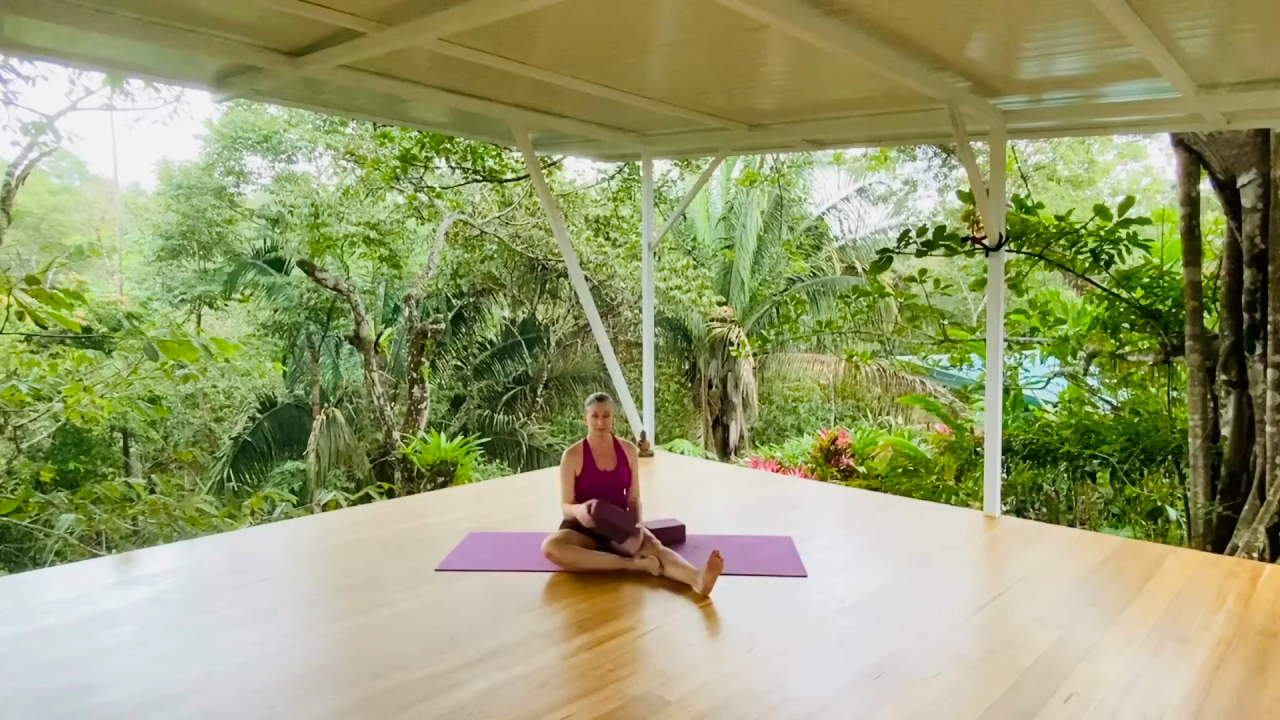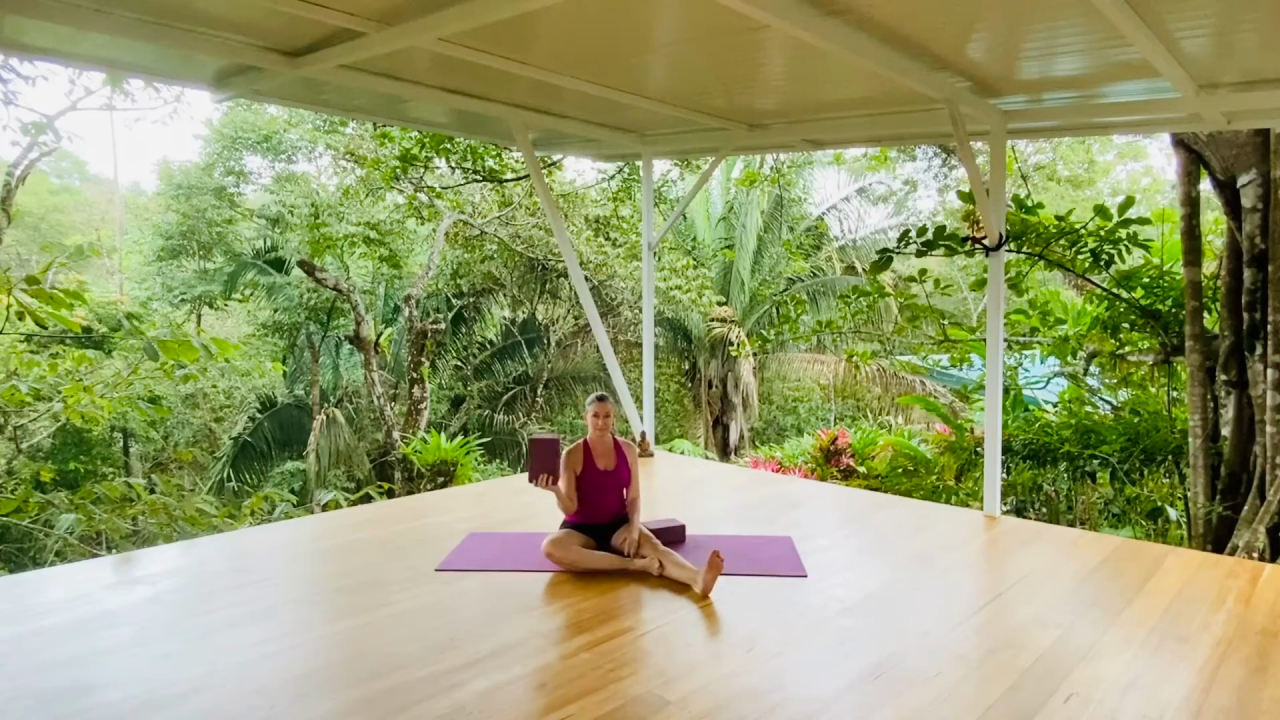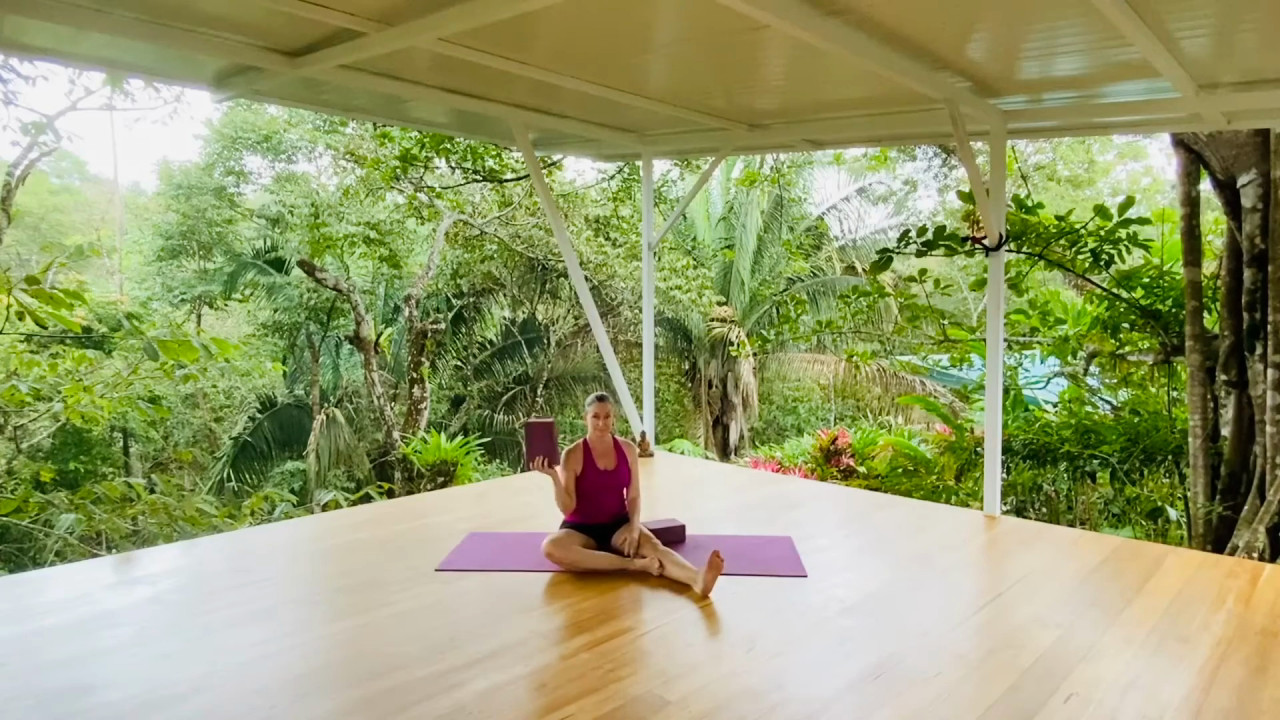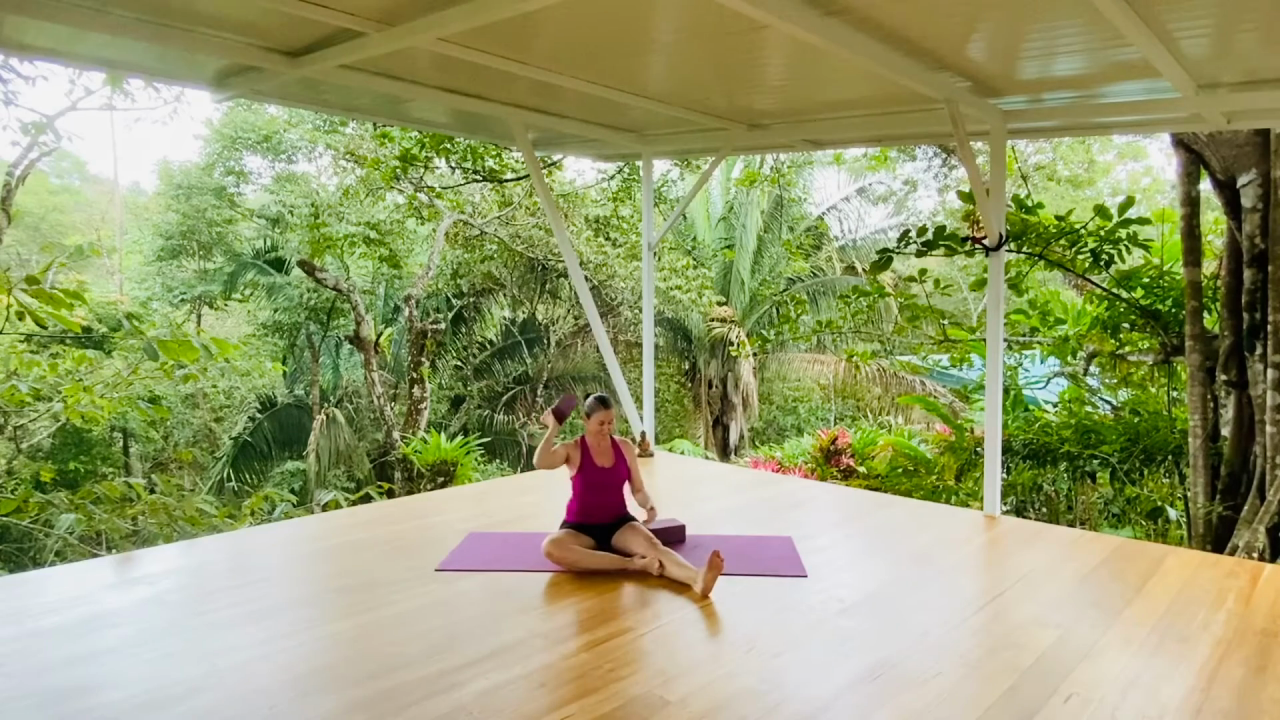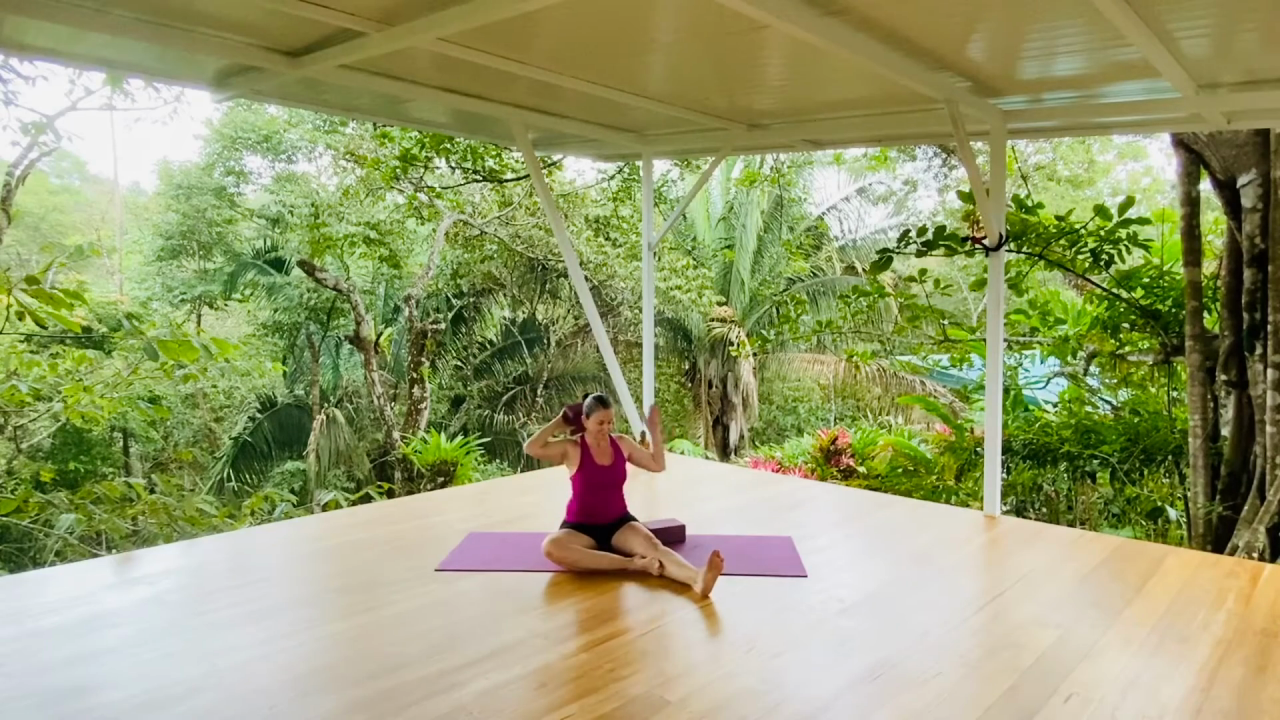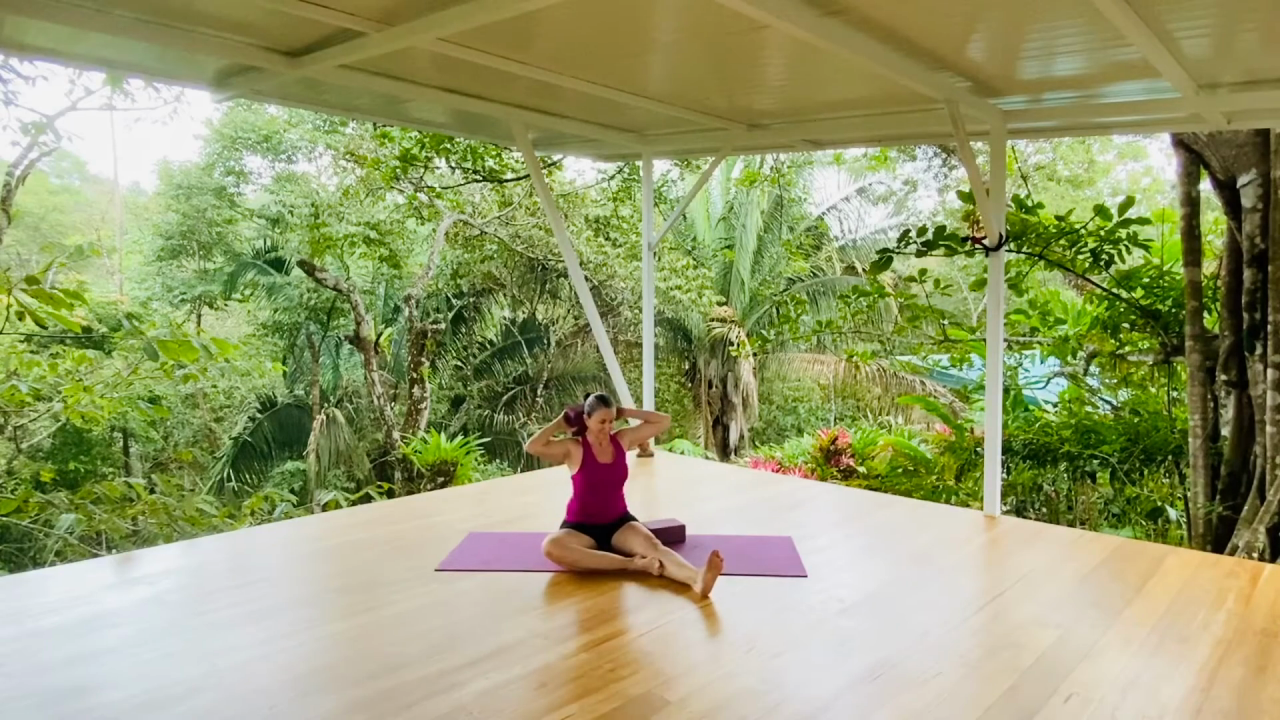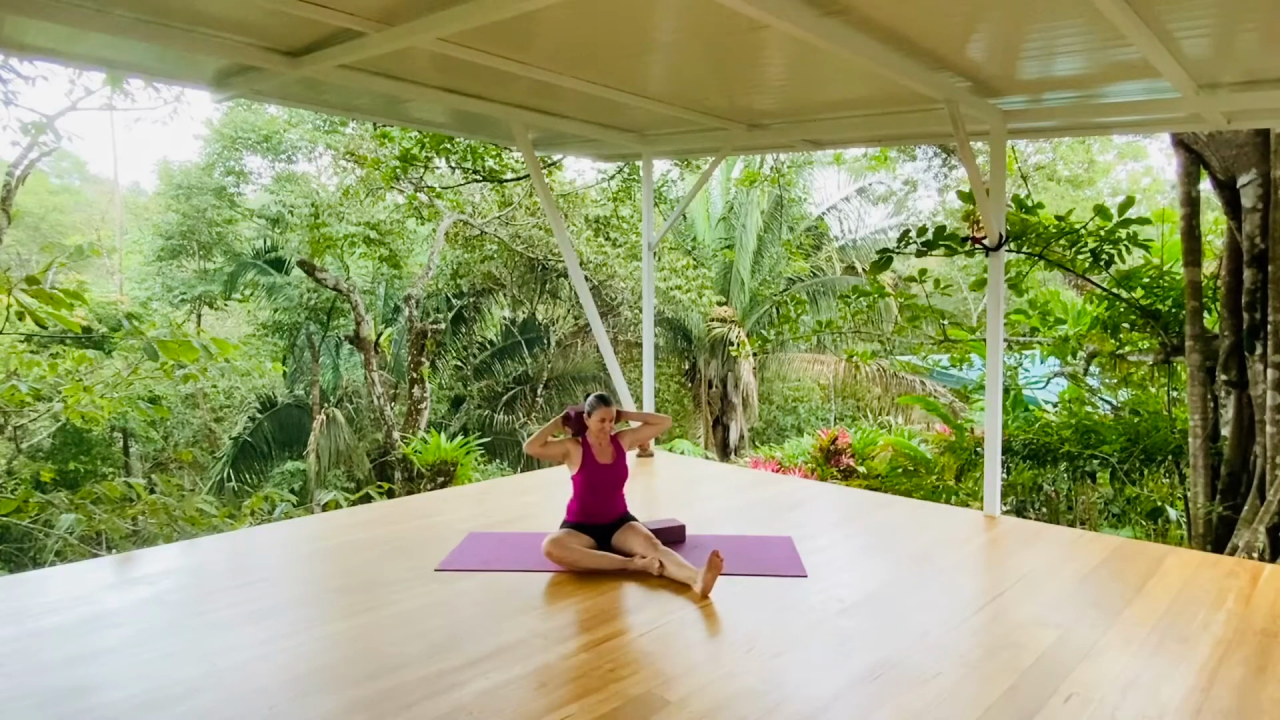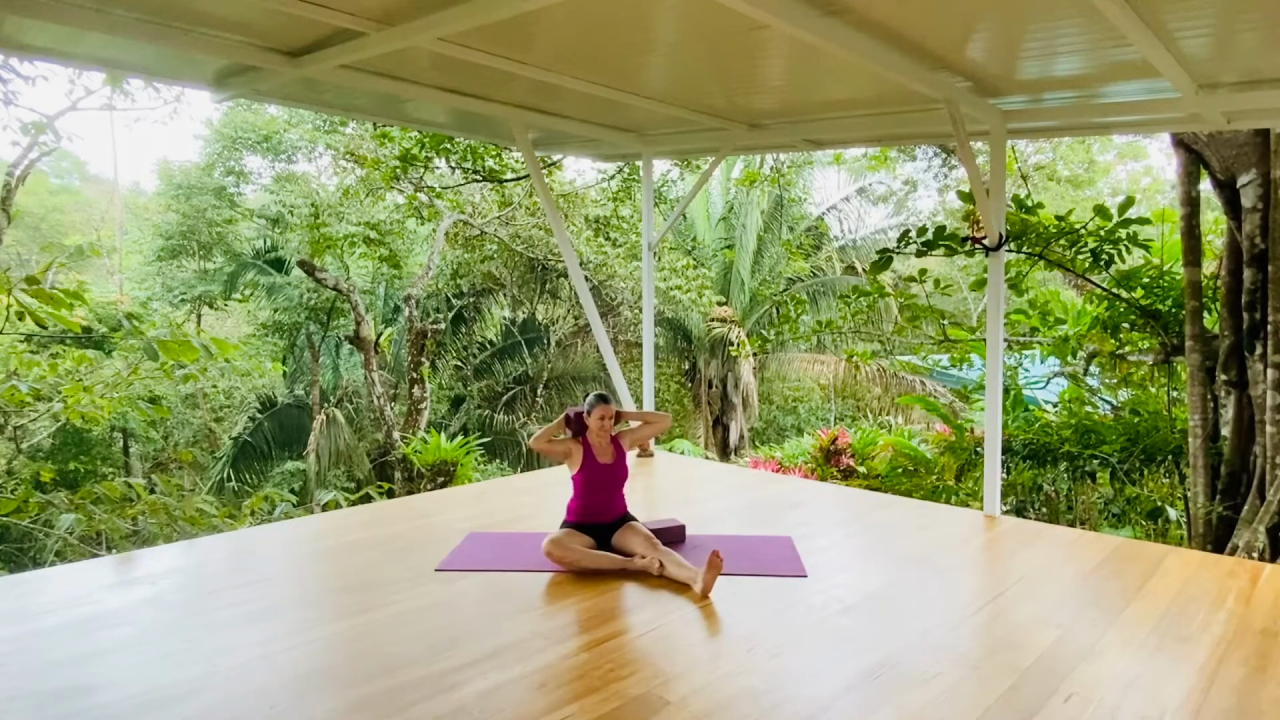
dt=0.4s
person 1, frame 1
left shoulder: (628, 450)
right shoulder: (573, 455)
left elbow: (633, 497)
right elbow: (565, 507)
right wrist: (578, 510)
right hip: (582, 529)
left knee: (651, 545)
right knee: (551, 547)
left ankle: (696, 580)
right ankle: (633, 564)
person 1, frame 2
left shoulder: (627, 449)
right shoulder: (572, 455)
left elbow: (634, 497)
right elbow: (569, 509)
left wrist: (634, 528)
right wrist: (556, 491)
left hip: (618, 523)
right hip: (581, 528)
left knee: (651, 544)
right knee: (551, 547)
left ankle: (697, 579)
right ankle: (633, 564)
person 1, frame 3
left shoulder: (627, 449)
right shoulder: (573, 455)
left elbow: (634, 497)
right elbow: (567, 508)
left wrist: (634, 527)
right wrist: (555, 478)
left hip: (618, 524)
right hip: (581, 528)
left knee: (651, 545)
right knee: (551, 547)
left ankle: (697, 579)
right ankle: (633, 564)
person 1, frame 4
left shoulder: (625, 447)
right shoulder: (572, 450)
left elbow: (637, 490)
right elbow: (540, 462)
left wrist: (647, 505)
right wrist: (553, 428)
left hip: (618, 523)
right hip: (581, 527)
left knee: (652, 545)
right knee: (551, 547)
left ankle: (697, 579)
right ankle: (632, 564)
person 1, frame 5
left shoulder: (621, 443)
right shoulder: (571, 449)
left elbow: (657, 465)
right elbow: (531, 448)
left wrist: (654, 431)
right wrist: (558, 423)
left hip: (619, 523)
right hip: (581, 527)
left knee: (652, 545)
right knee: (551, 548)
left ankle: (697, 579)
right ankle: (631, 564)
person 1, frame 6
left shoulder: (622, 440)
right shoulder: (573, 448)
left elbow: (664, 421)
right elbow: (533, 446)
left wrist: (624, 412)
right wrist: (560, 423)
left hip: (619, 522)
right hip: (581, 527)
left knee: (652, 544)
right knee: (551, 547)
left ankle: (696, 578)
right ankle: (632, 563)
person 1, frame 7
left shoulder: (623, 440)
right shoulder: (573, 448)
left elbow: (665, 422)
right elbow: (531, 447)
left wrist: (625, 415)
right wrist: (558, 422)
left hip: (619, 522)
right hip: (581, 527)
left knee: (652, 544)
right knee: (551, 547)
left ankle: (697, 578)
right ankle: (631, 563)
person 1, frame 8
left shoulder: (623, 440)
right shoulder: (573, 447)
left elbow: (665, 420)
right elbow: (535, 443)
left wrist: (624, 416)
right wrist: (562, 422)
left hip: (619, 522)
right hip: (581, 527)
left knee: (652, 544)
right knee: (551, 546)
left ankle: (696, 578)
right ankle: (631, 564)
